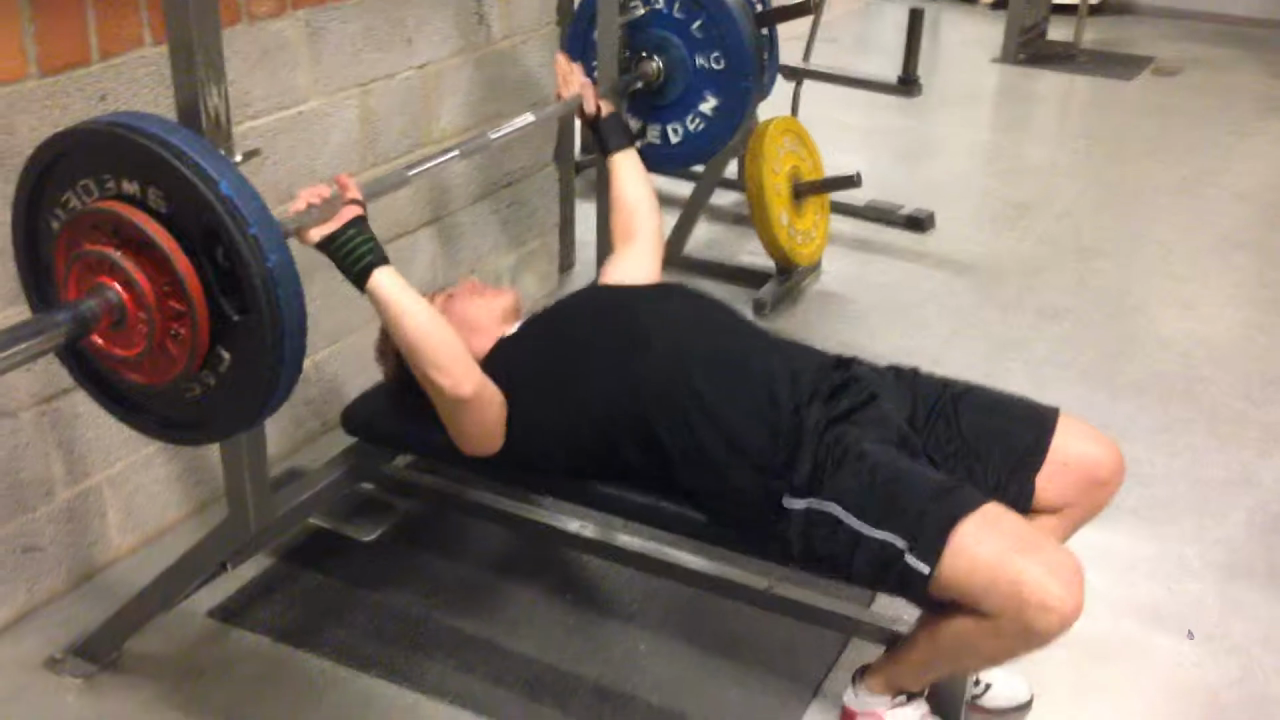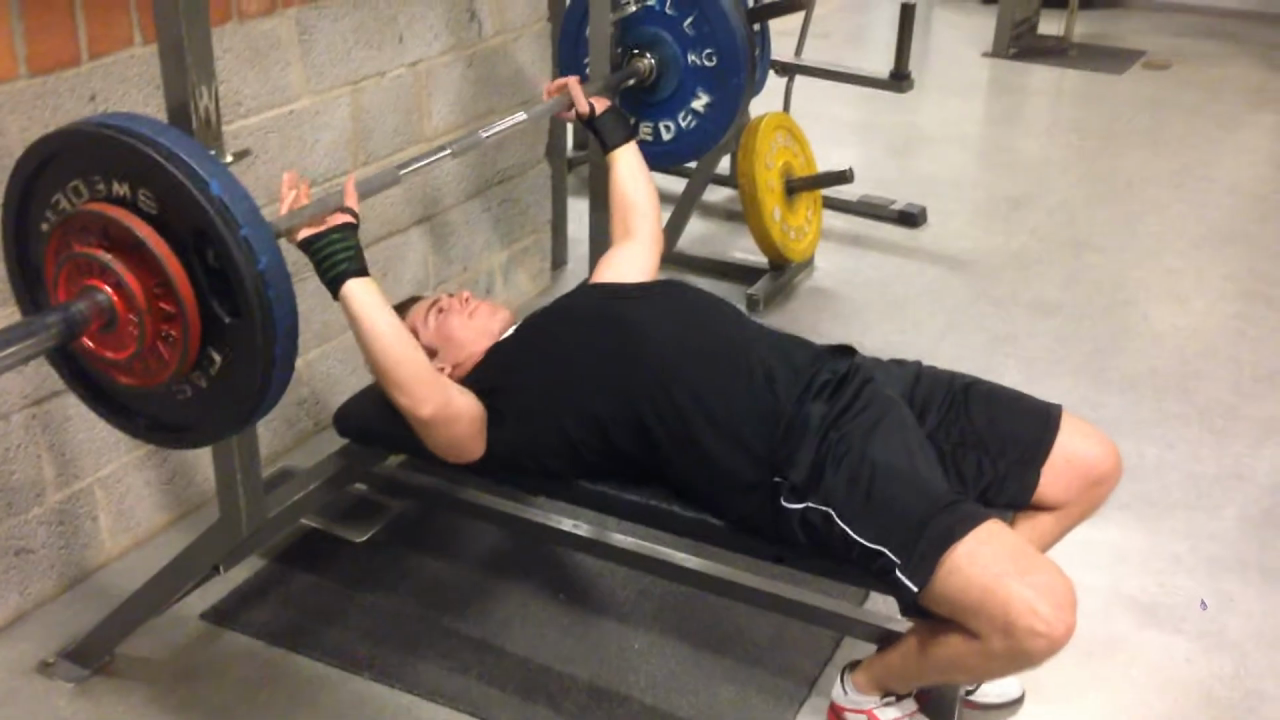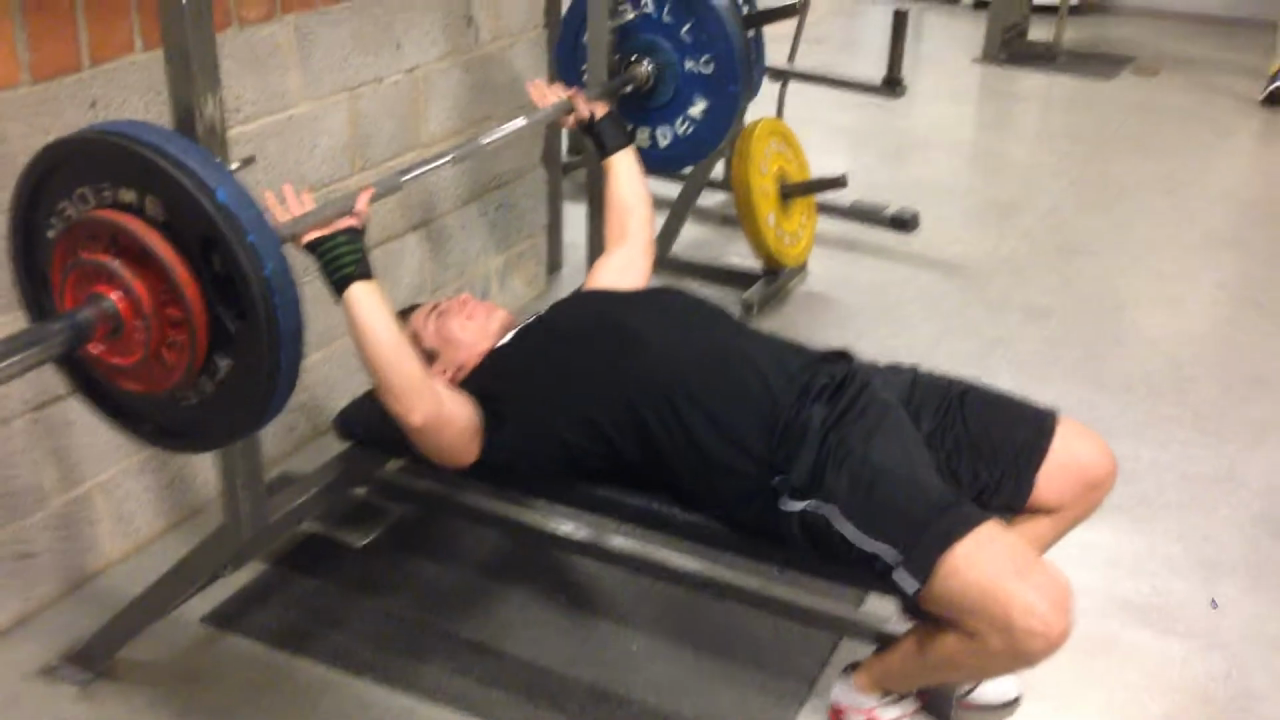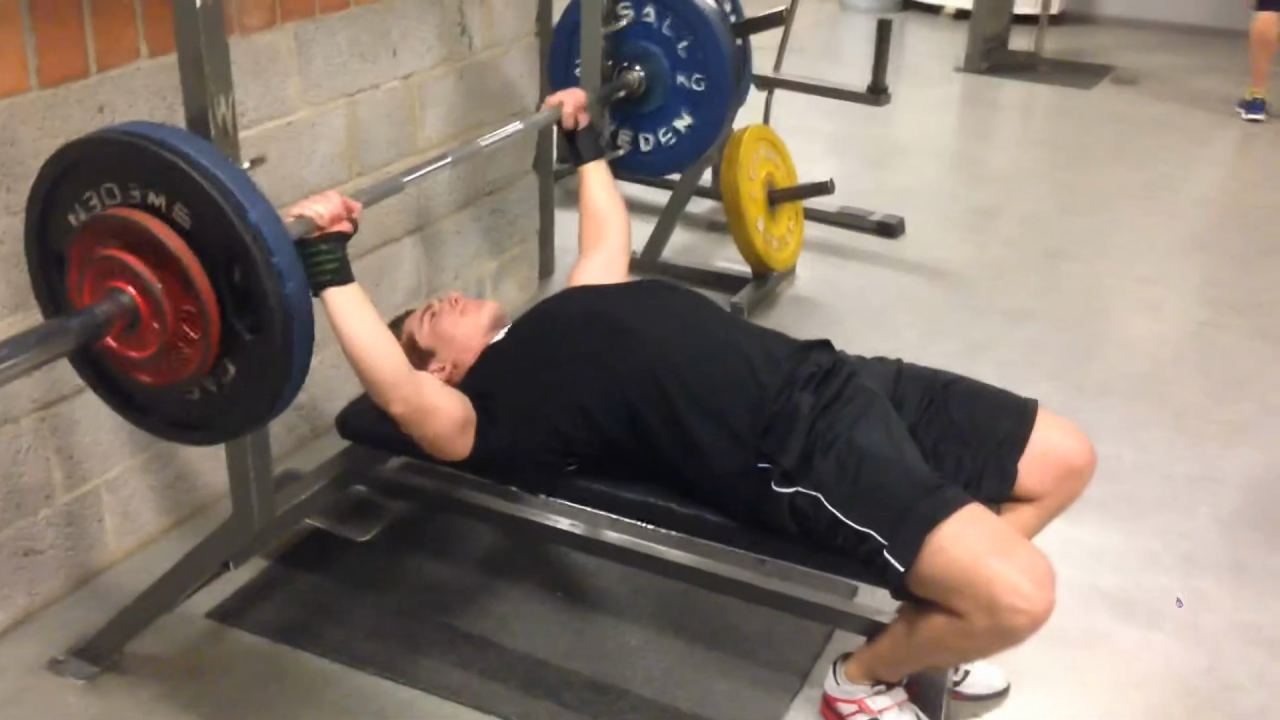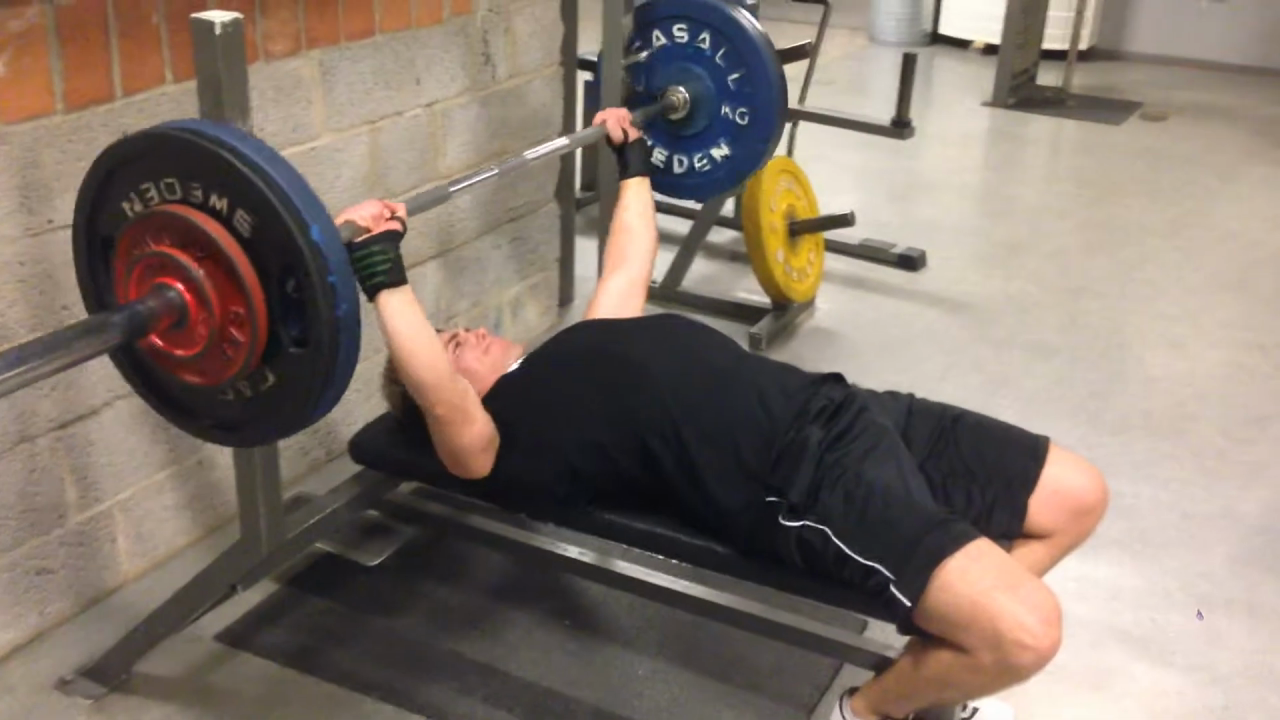
dt=0.7s
person 1, frame 1
left shoulder: (580, 316)
right shoulder: (498, 412)
left elbow: (644, 238)
right elbow: (454, 382)
left wrist: (607, 127)
right wrist: (362, 260)
left hip: (849, 393)
right hip: (804, 465)
left knee: (1092, 471)
right knee: (1044, 598)
left ankle: (943, 629)
person 1, frame 2
left shoulder: (570, 320)
right shoulder: (495, 409)
left elbow: (640, 236)
right elbow: (423, 403)
left wrist: (605, 122)
right wrist: (341, 266)
left hip: (841, 383)
right hip: (807, 461)
left knee: (1091, 466)
right knee: (1036, 621)
left ankle: (947, 619)
person 1, frame 3
left shoulder: (568, 322)
right shoulder: (495, 411)
left elbow: (632, 241)
right elbow: (415, 411)
left wrist: (602, 128)
right wrist: (346, 267)
left hip: (839, 388)
right hip: (804, 466)
left knee: (1085, 471)
right knee: (1033, 621)
left ankle: (938, 622)
person 1, frame 4
left shoulder: (554, 324)
right shoulder: (494, 409)
left elbow: (610, 241)
right elbow: (404, 402)
left wrist: (583, 140)
right wrist: (326, 266)
right hip: (790, 449)
left knee: (1065, 460)
right knee: (1017, 598)
left ankle: (925, 618)
person 1, frame 5
left shoulder: (568, 355)
right shoulder: (500, 437)
left elbow: (628, 267)
right elbow: (443, 401)
left wrist: (632, 159)
right wrist: (380, 272)
right hip: (793, 482)
left knee: (1079, 499)
right knee: (1022, 634)
